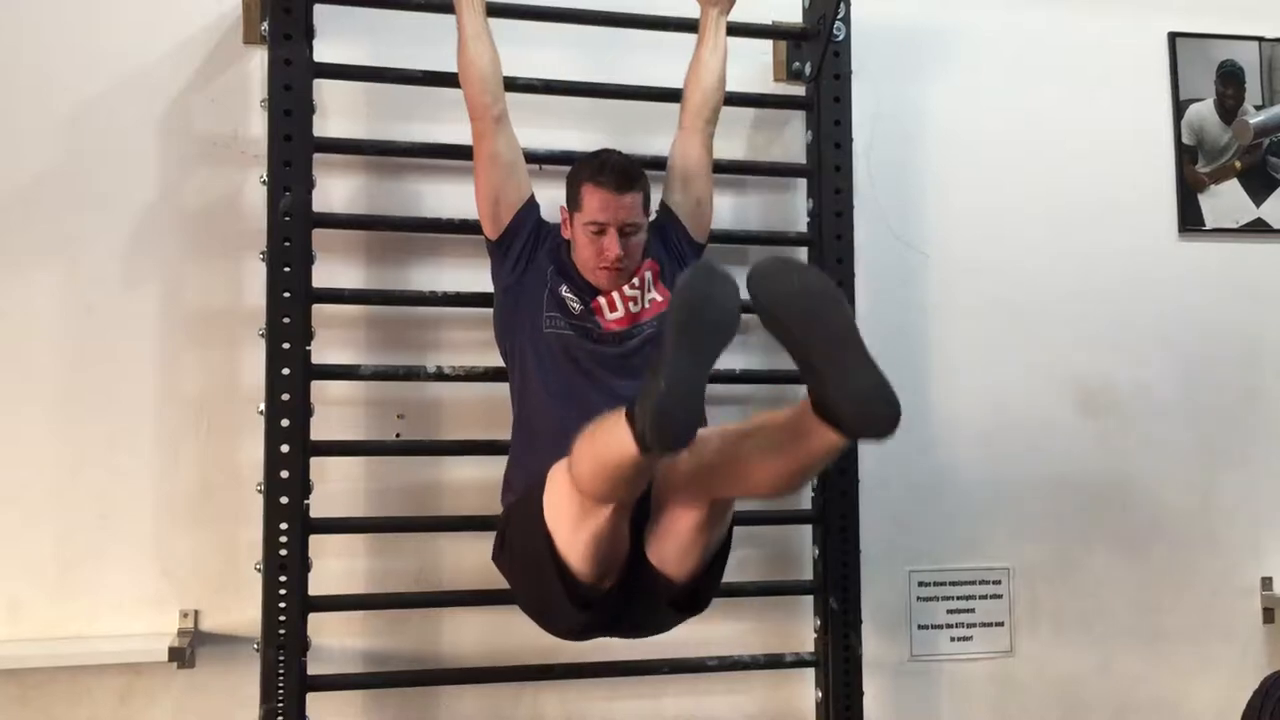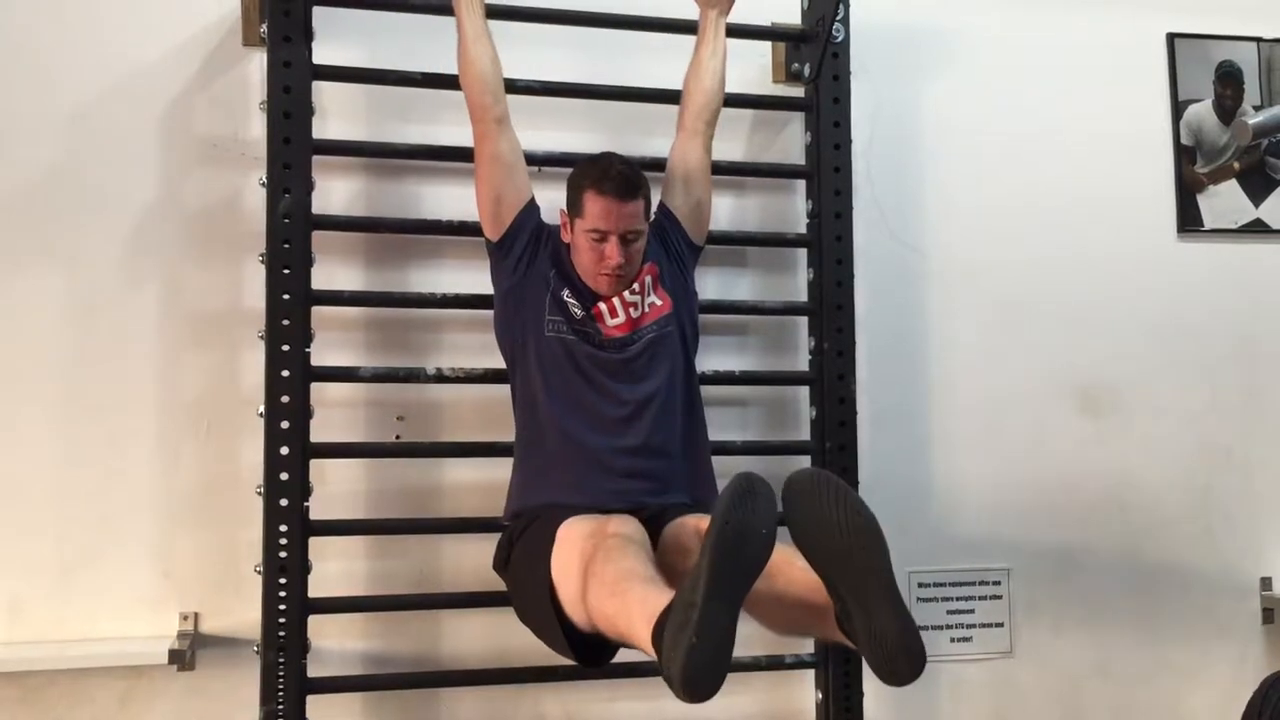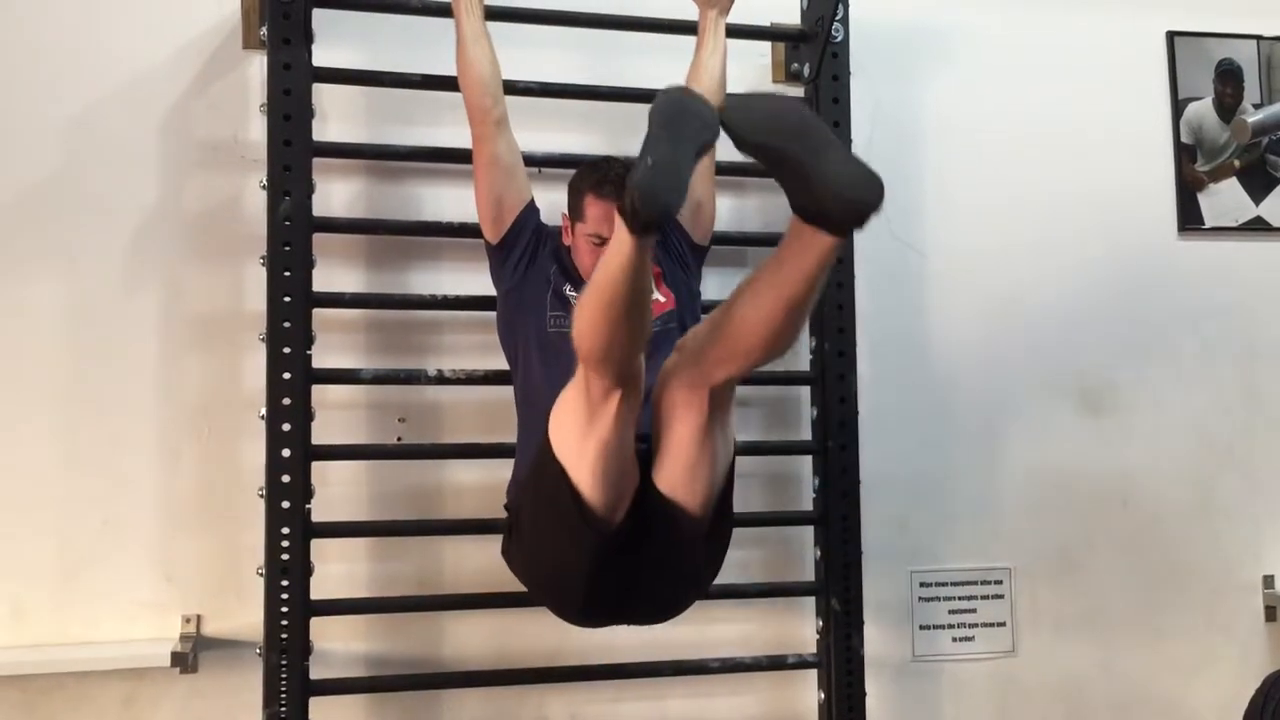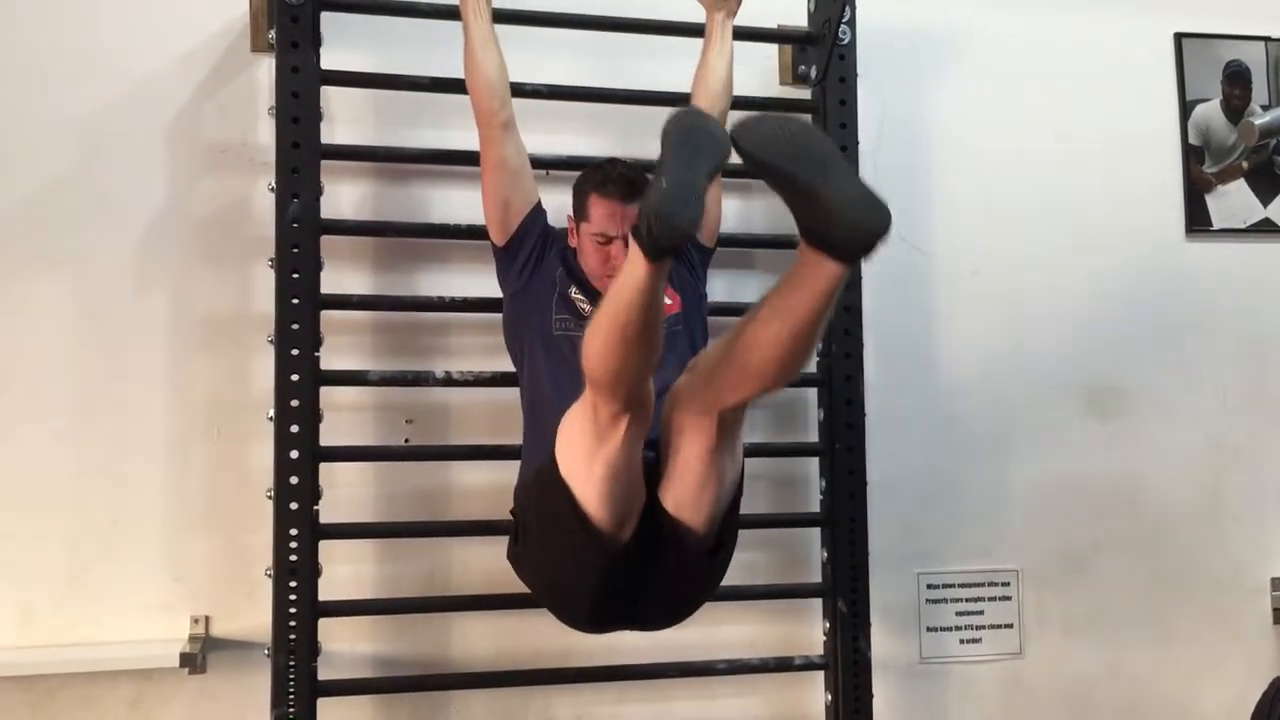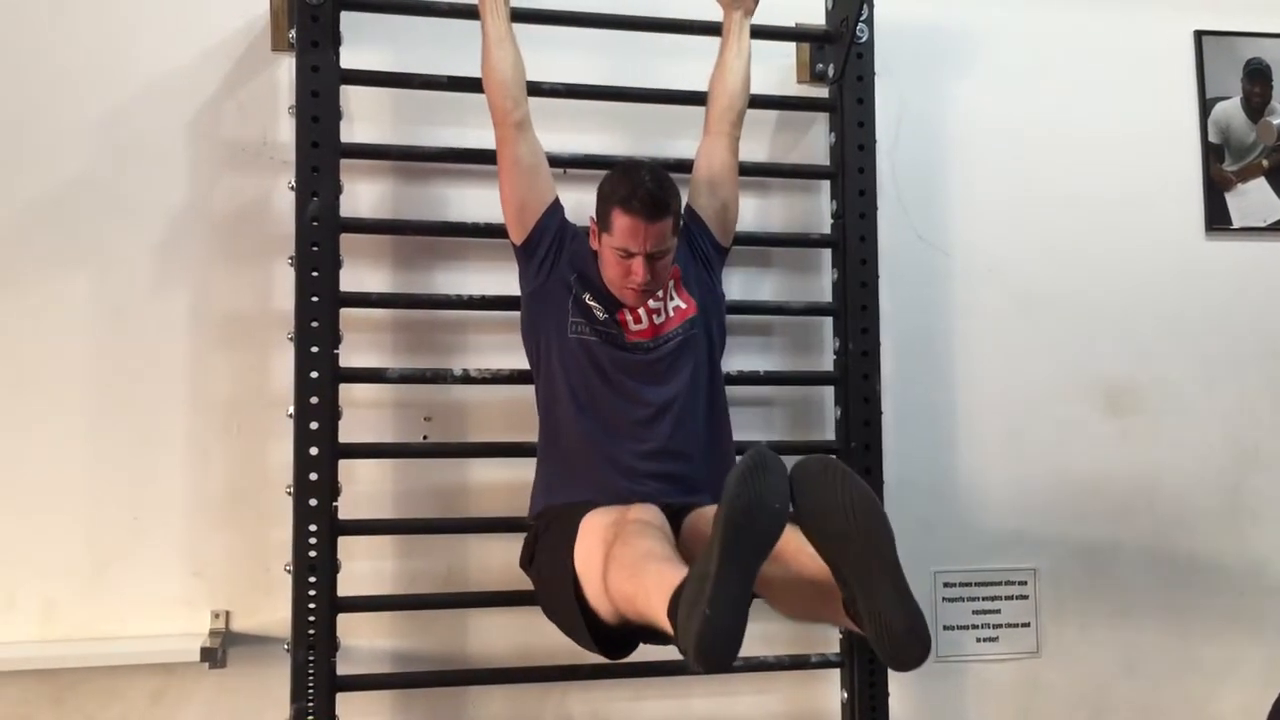
dt=1s
person 1, frame 1
left shoulder: (668, 260)
right shoulder: (529, 266)
left elbow: (697, 126)
right elbow: (489, 119)
left hip: (666, 564)
right hip: (560, 551)
left knee: (700, 457)
right knee: (606, 442)
left ankle: (837, 413)
right ankle: (659, 418)
person 1, frame 2
left shoulder: (669, 266)
right shoulder: (530, 271)
left elbow: (695, 132)
right elbow: (491, 124)
left hip: (671, 527)
right hip: (559, 537)
left knee: (716, 543)
right knee: (613, 545)
left ankle: (855, 614)
right ankle: (679, 629)
person 1, frame 3
left shoulder: (672, 266)
right shoulder: (531, 268)
left elbow: (703, 135)
right elbow: (489, 124)
left hip: (673, 553)
right hip: (571, 549)
left knee: (697, 368)
right knee: (610, 367)
left ankle: (824, 212)
person 1, frame 4
left shoulder: (684, 270)
right shoulder: (537, 271)
left elbow: (708, 133)
right elbow: (497, 128)
left hip: (678, 556)
right hip: (575, 551)
left knee: (704, 386)
right knee: (619, 381)
left ankle: (831, 241)
right ankle: (662, 243)
person 1, frame 5
left shoulder: (697, 265)
right shoulder: (555, 270)
left elbow: (723, 129)
right elbow: (513, 125)
left hip: (695, 524)
right hip: (584, 537)
left knee: (736, 534)
right knee: (637, 530)
left ankle: (863, 597)
right ankle: (695, 604)
